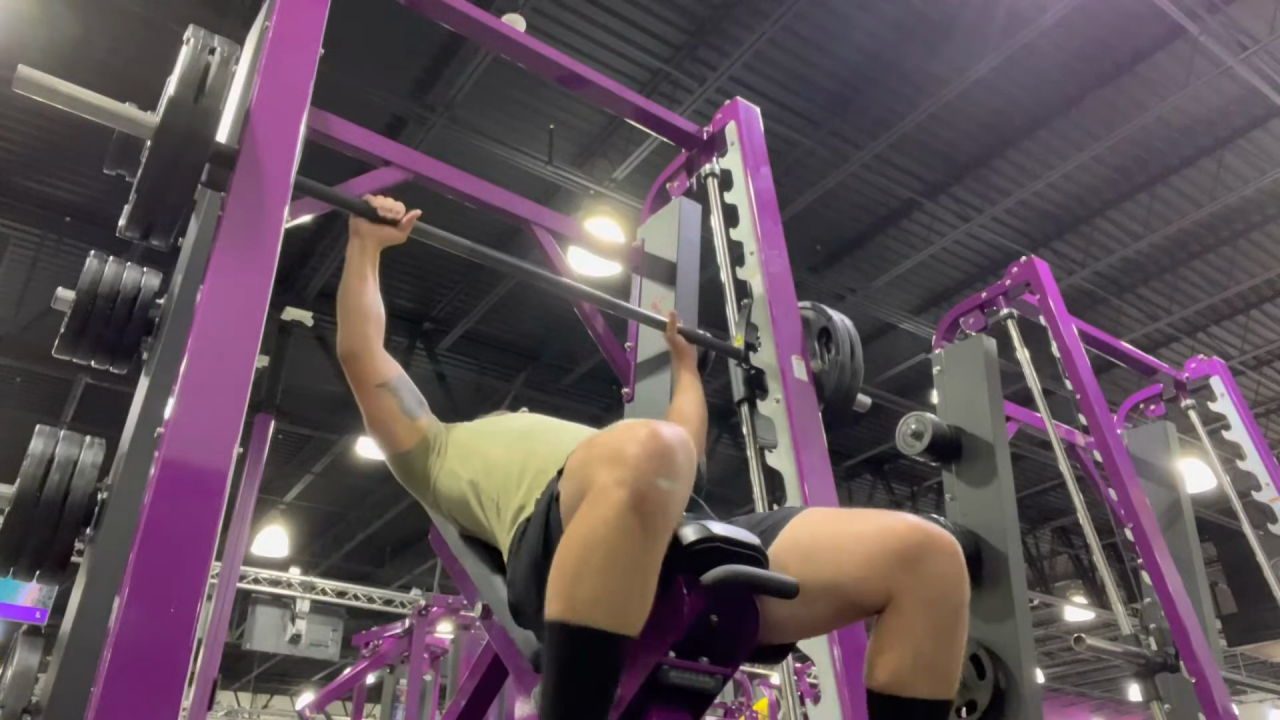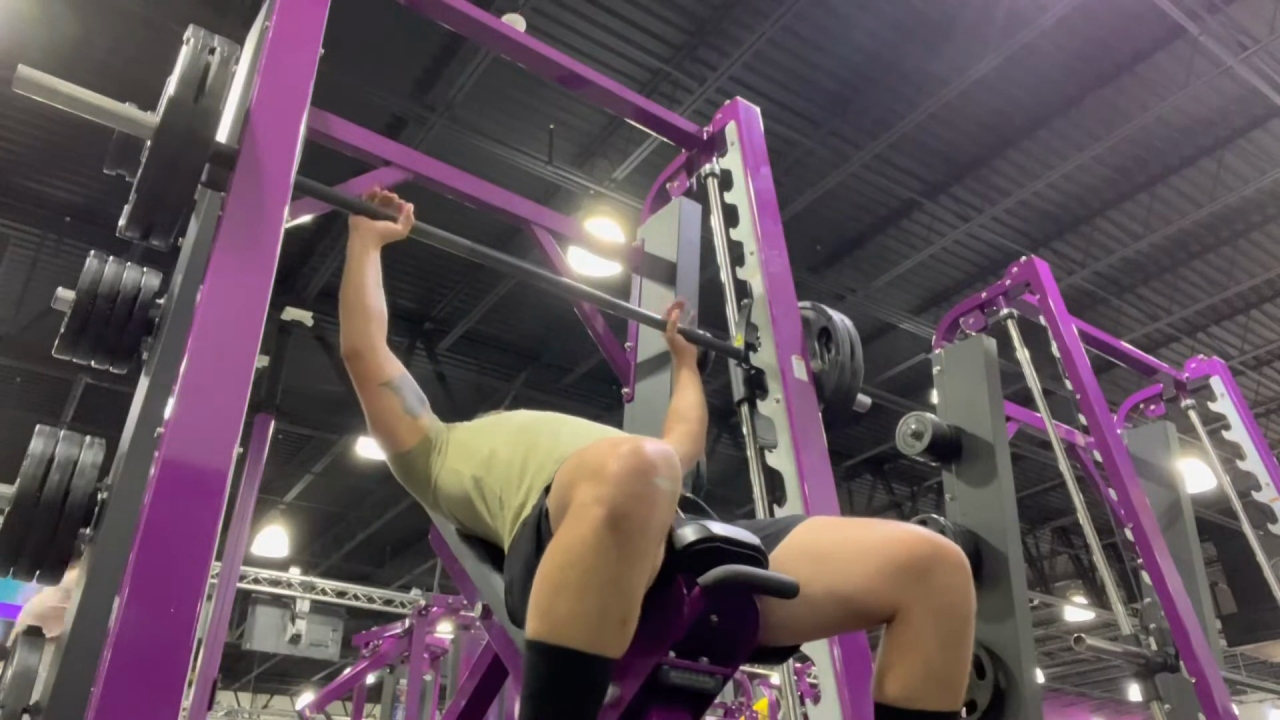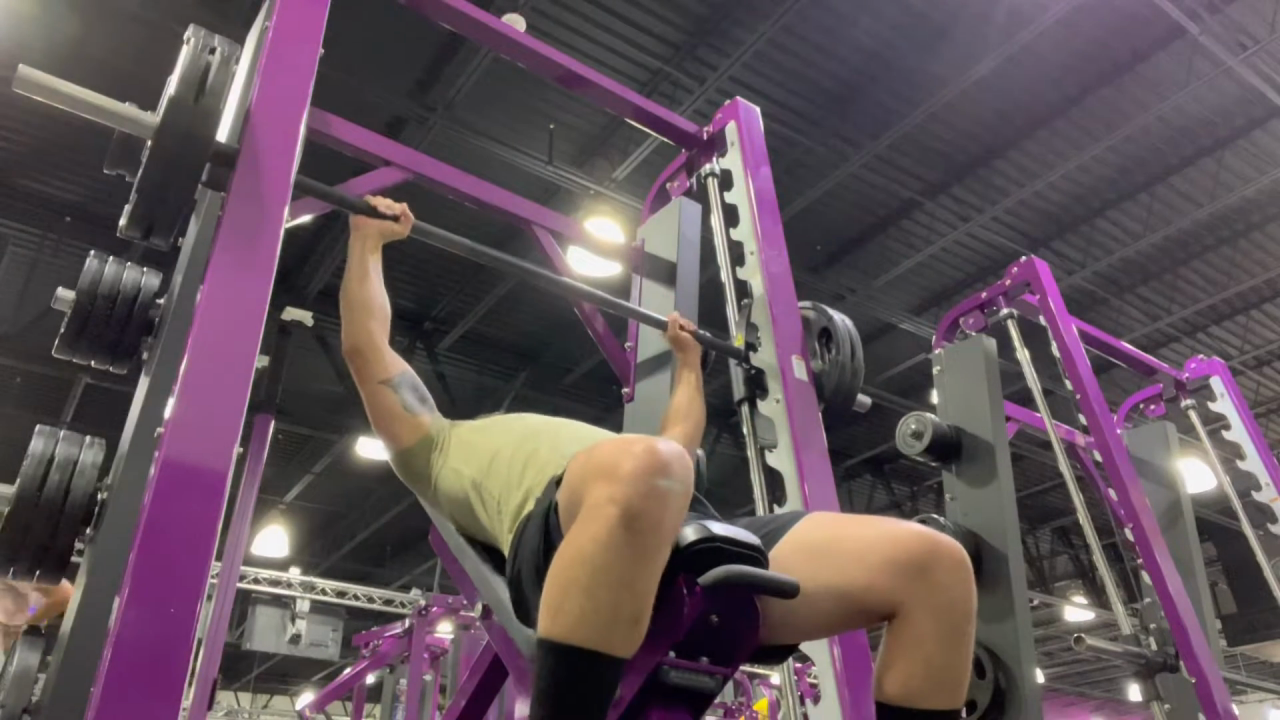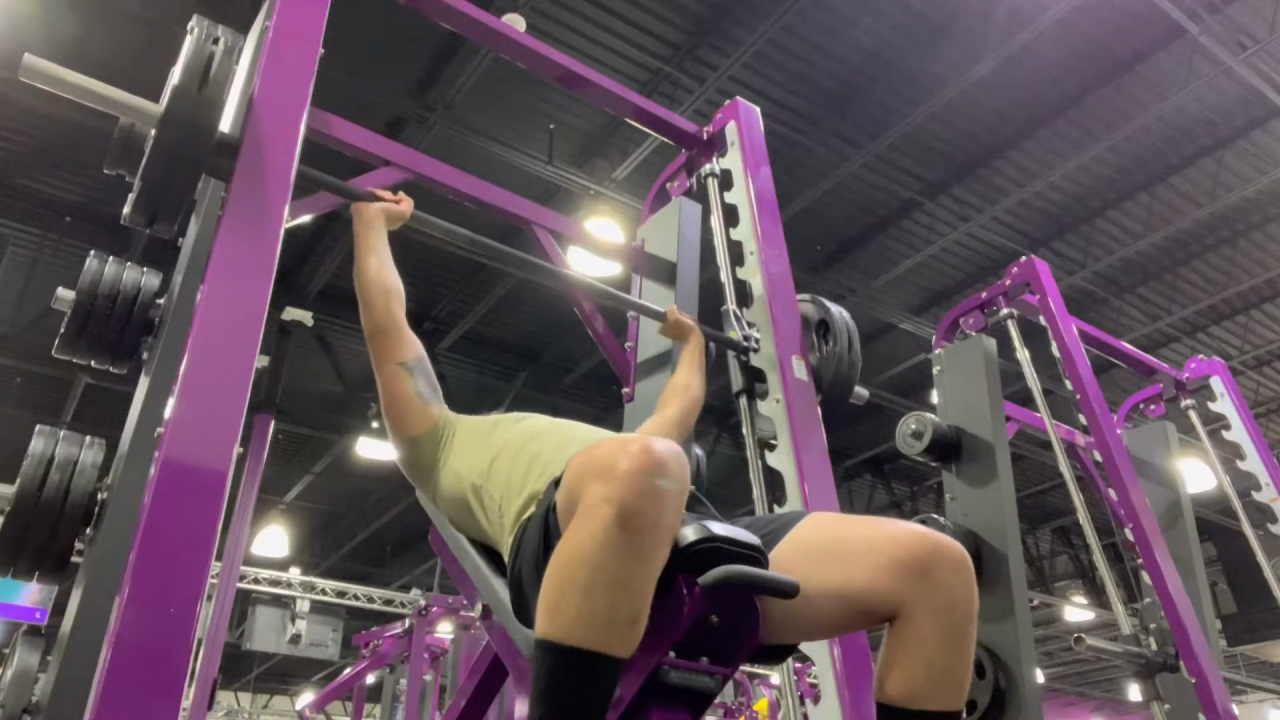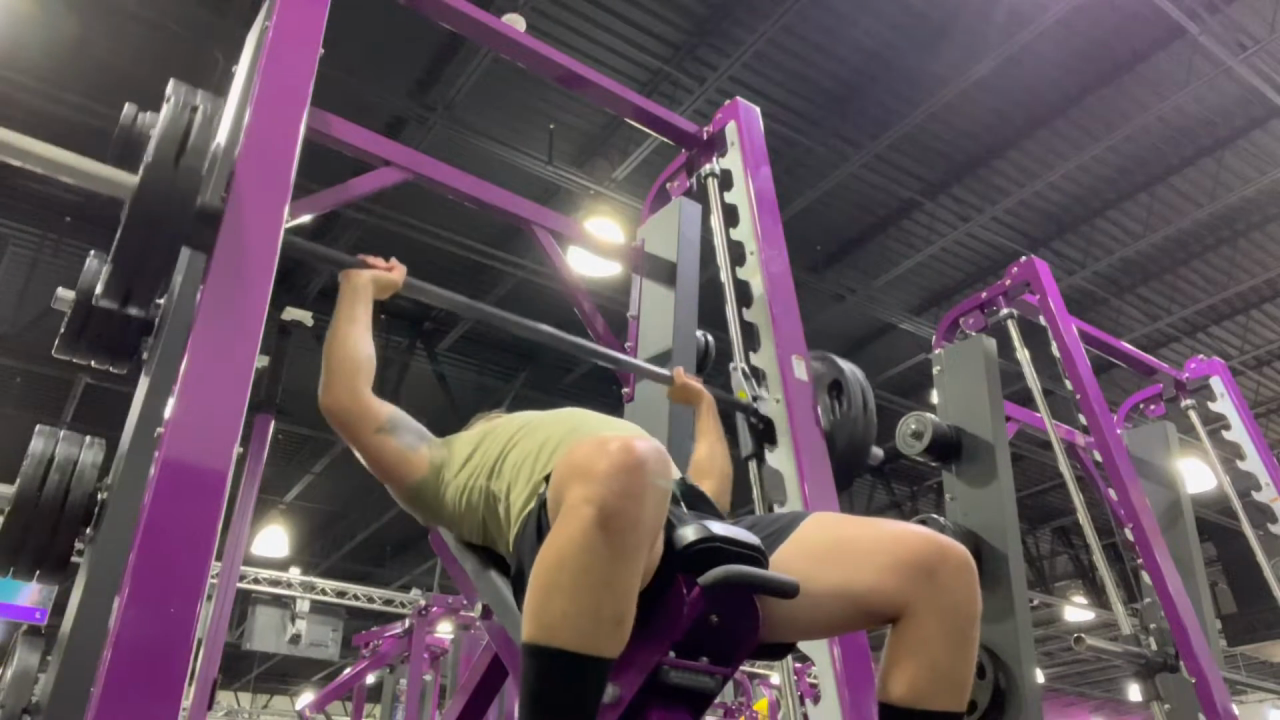
dt=0.4s
person 1, frame 1
left shoulder: (612, 463)
right shoulder: (440, 449)
left elbow: (687, 446)
right elbow: (360, 351)
left wrist: (684, 359)
right wrist: (365, 244)
right hip: (561, 543)
left knee: (926, 556)
right knee: (646, 451)
person 1, frame 2
left shoulder: (603, 461)
right shoulder: (440, 449)
left elbow: (685, 442)
right elbow: (363, 350)
left wrist: (685, 360)
right wrist: (366, 241)
right hip: (581, 549)
left knee: (934, 568)
right knee: (630, 470)
person 1, frame 3
left shoulder: (604, 459)
right shoulder: (441, 446)
left elbow: (682, 437)
right elbow: (364, 345)
left wrist: (688, 358)
right wrist: (368, 239)
right hip: (566, 540)
left knee: (934, 566)
right knee: (644, 469)
person 1, frame 4
left shoulder: (612, 466)
right shoulder: (443, 443)
left elbow: (680, 410)
right elbow: (386, 328)
left wrist: (691, 342)
right wrist: (370, 223)
right hip: (584, 551)
left knee: (936, 566)
right knee: (641, 469)
person 1, frame 5
left shoulder: (622, 484)
right shoulder: (442, 467)
right elbow: (345, 400)
left wrist: (703, 404)
right wrist: (360, 289)
right hip: (591, 558)
left knee: (939, 569)
right knee: (623, 464)
